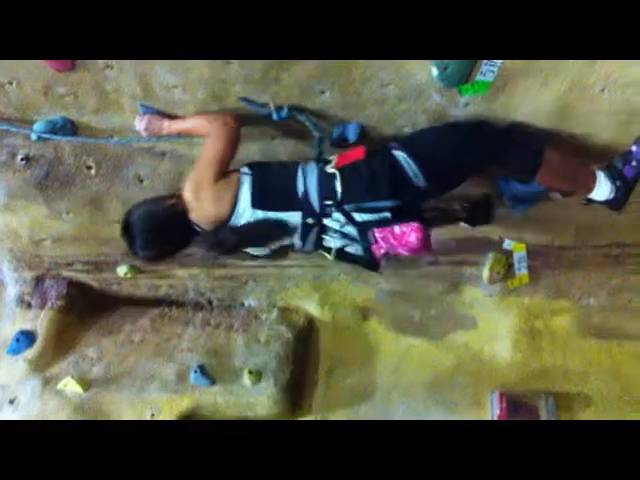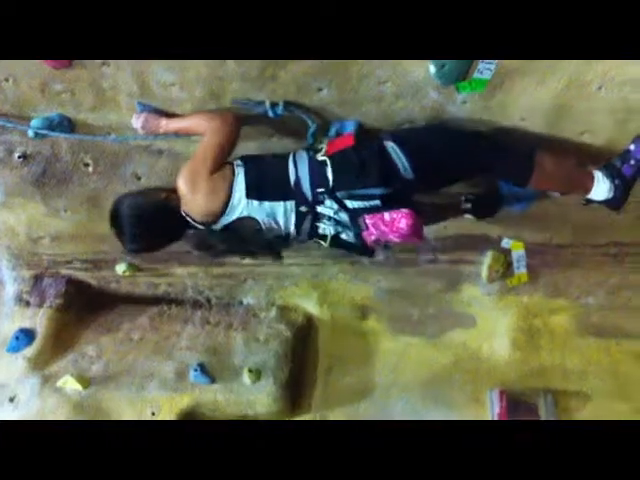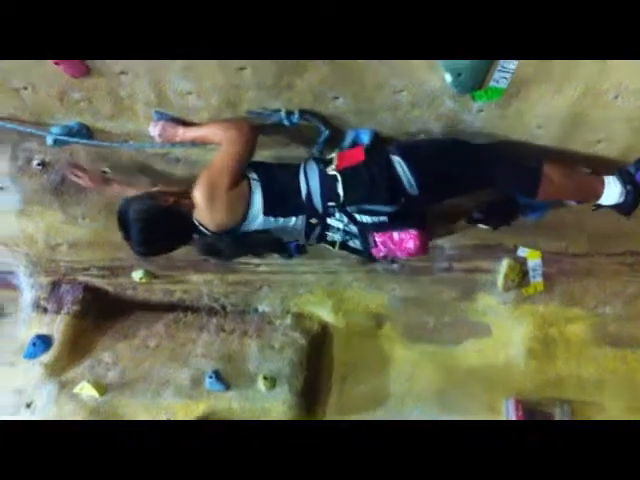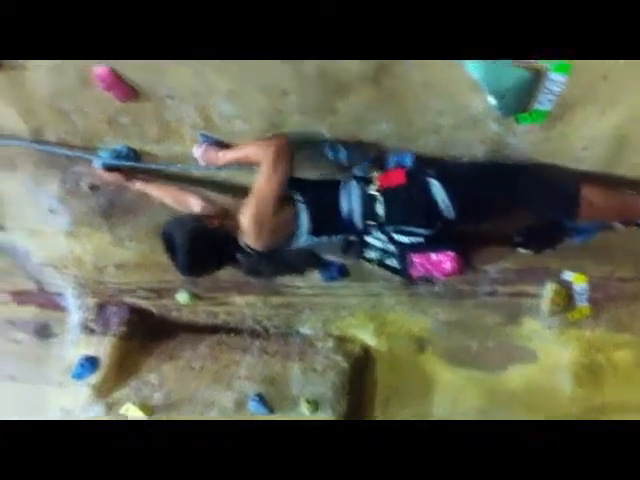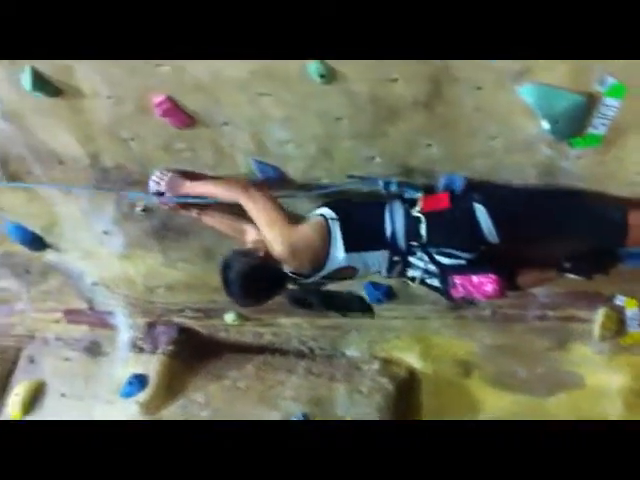
dt=0.3s
person 1, frame 1
left shoulder: (213, 237)
right shoulder: (203, 194)
right elbow: (225, 123)
right wrist: (168, 125)
right hip: (365, 183)
right knee: (491, 137)
person 1, frame 2
left shoulder: (206, 235)
right shoulder: (193, 184)
right elbow: (227, 121)
right wrist: (167, 123)
left hip: (348, 226)
right hip: (351, 171)
right knee: (482, 148)
person 1, frame 3
left shoulder: (209, 240)
right shoulder: (212, 198)
left elbow: (155, 196)
right elbow: (242, 131)
right wrist: (186, 132)
left hip: (359, 231)
right hip: (358, 184)
right knee: (489, 162)
person 1, frame 4
left shoulder: (251, 244)
right shoulder: (255, 223)
left elbow: (210, 188)
right elbow: (277, 147)
left hip: (397, 239)
right hip: (397, 201)
right knee: (522, 184)
person 1, frame 5
left shoulder: (294, 257)
right shoulder: (292, 246)
left elbow: (249, 211)
right elbow: (249, 193)
left wrist: (186, 188)
right wrist: (191, 199)
left hip: (434, 251)
right hip: (439, 223)
right knee: (566, 212)
